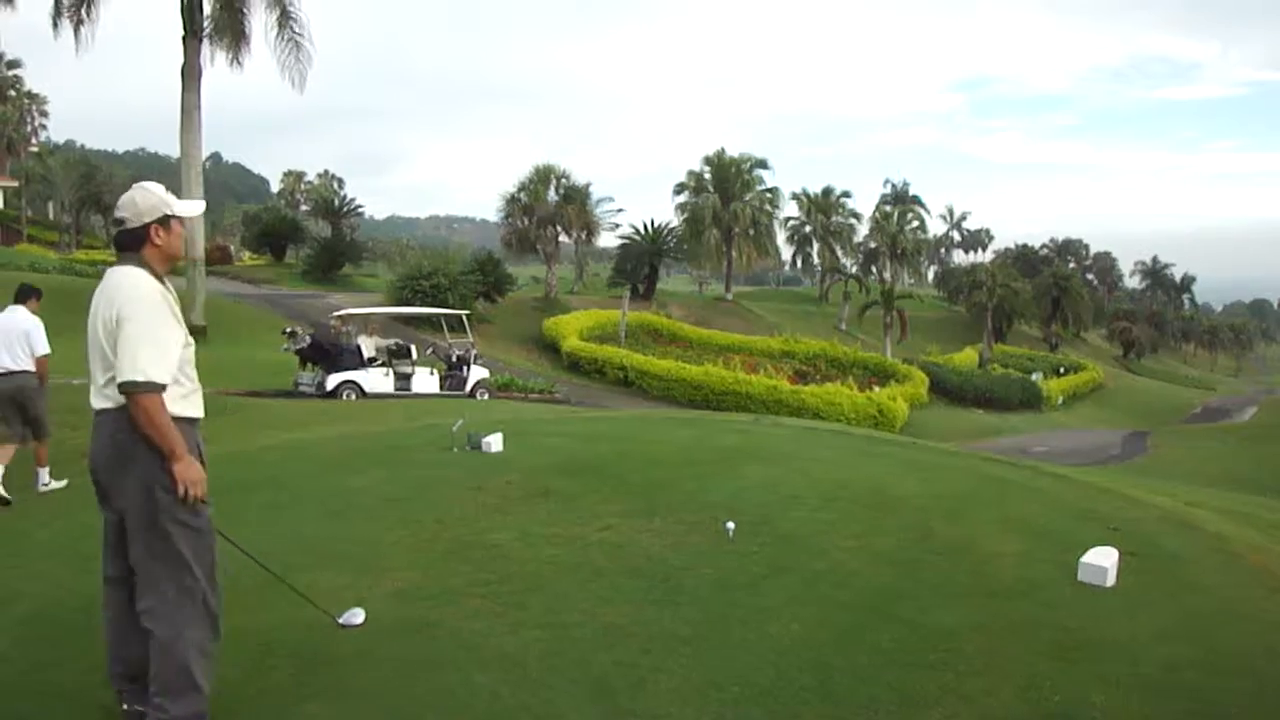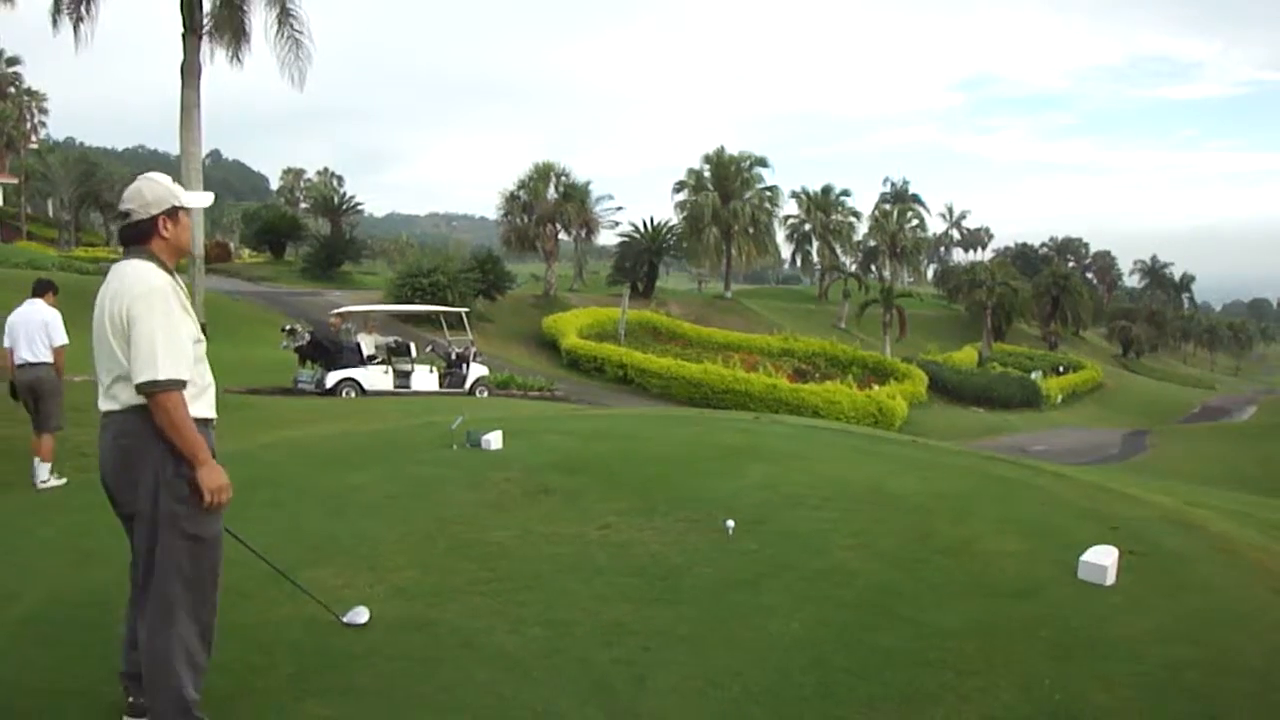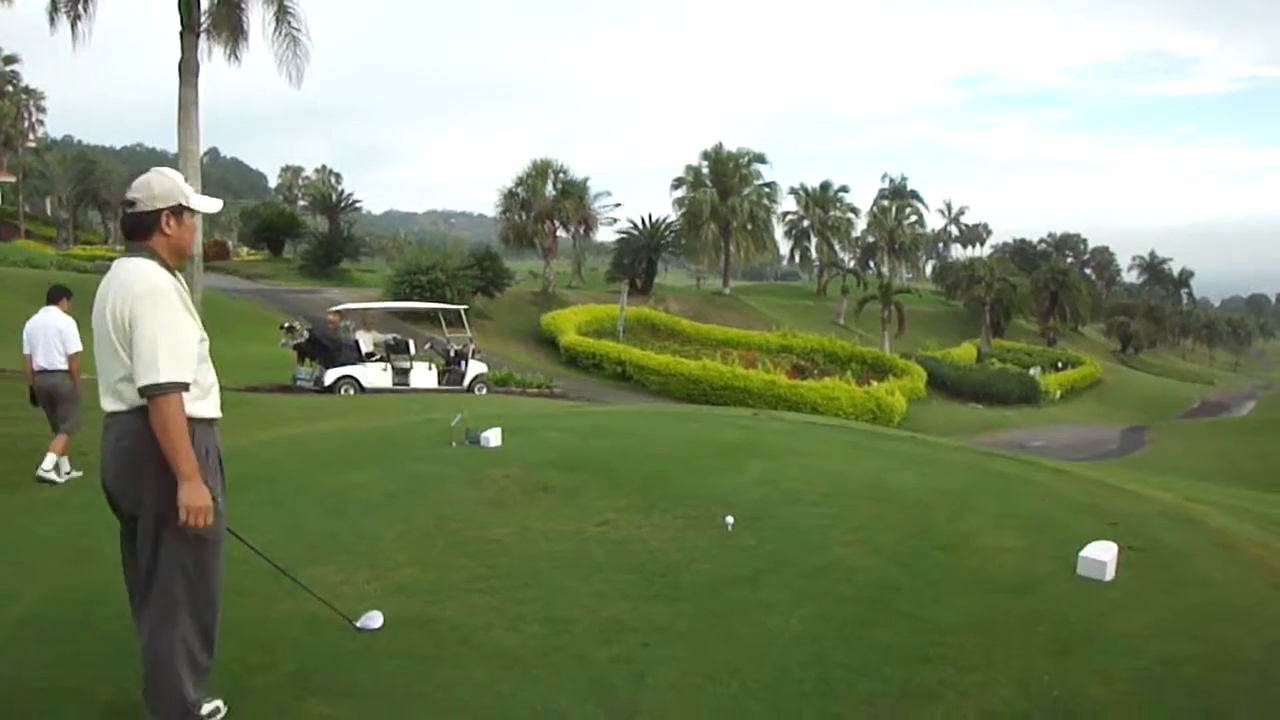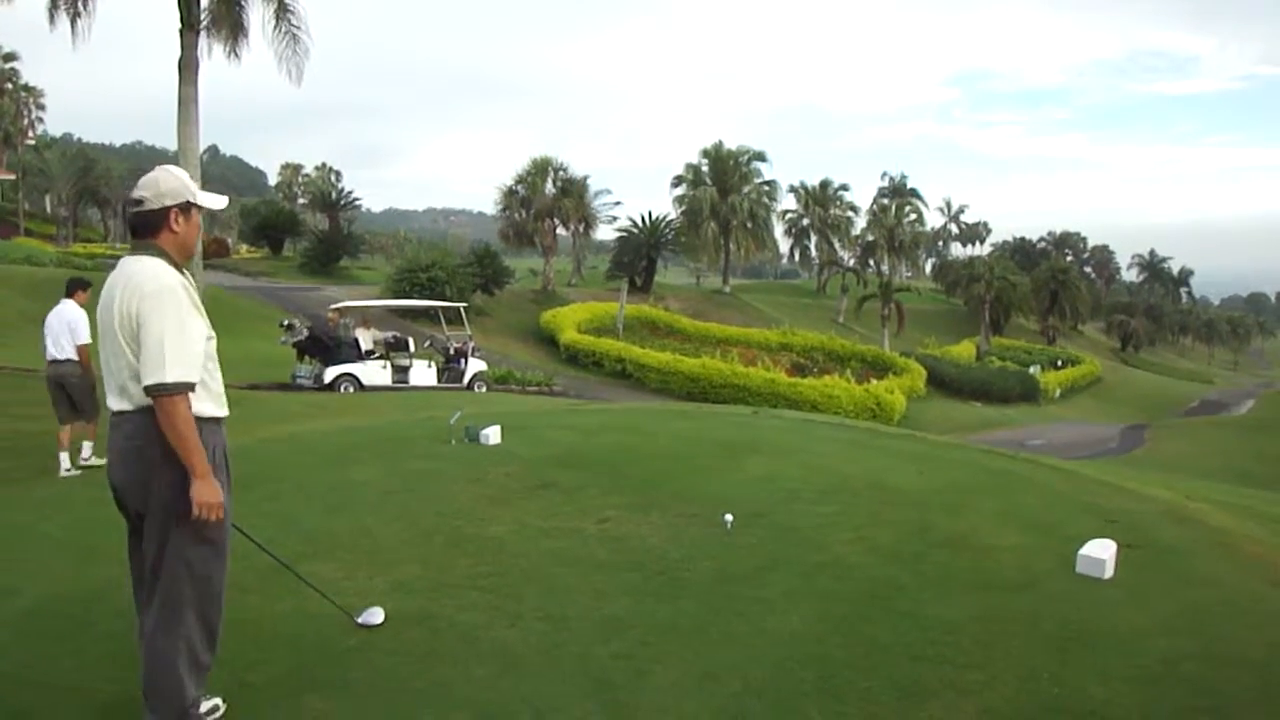
dt=0.3s
person 1, frame 1
left shoulder: (116, 285)
right shoulder: (141, 290)
right elbow: (142, 389)
right wrist: (182, 456)
left hip: (114, 441)
right hip: (150, 445)
left knee: (131, 576)
right knee: (181, 584)
person 1, frame 2
left shoulder: (120, 281)
right shoulder: (151, 286)
right elbow: (161, 389)
right wrist: (204, 461)
left hip: (125, 439)
right hip: (161, 446)
left knee: (154, 579)
right knee: (179, 588)
person 1, frame 3
left shoulder: (119, 279)
right shoulder: (154, 285)
right elbow: (162, 392)
right wrist: (190, 477)
left hip: (127, 444)
right hip: (165, 448)
left knee: (158, 587)
right knee: (182, 591)
person 1, frame 4
left shoulder: (124, 277)
right shoulder: (162, 284)
right elbow: (169, 391)
right wrist: (201, 474)
left hip: (133, 441)
right hip: (172, 448)
left knee: (162, 587)
right knee: (185, 589)
person 2, frame 1
right shoulder: (32, 321)
right elbow: (42, 359)
right wrist: (43, 385)
right hip: (27, 381)
right knee: (39, 435)
right ankle: (44, 481)
person 2, frame 2
left shoulder: (14, 315)
right shoulder: (50, 313)
left elbow: (8, 353)
right elbow: (58, 350)
left wrist: (12, 380)
right wrist: (60, 377)
left hip: (22, 373)
right hip: (45, 372)
left knee: (38, 425)
right knee: (49, 428)
left ankle: (40, 470)
right ankle: (43, 477)
person 2, frame 3
left shoulder: (31, 322)
right shoulder: (65, 321)
left elbow: (27, 359)
right elbow: (73, 357)
left wrist: (32, 386)
right wrist: (77, 384)
left hip: (40, 379)
right hip: (62, 378)
left knee: (58, 426)
right knee: (66, 428)
left ankle: (64, 469)
right ankle: (46, 466)
person 2, frame 4
left shoulder: (52, 313)
right shoulder: (78, 313)
left elbow: (48, 346)
right elbow: (82, 348)
left wrist: (53, 368)
right wrist: (90, 374)
left hip: (53, 369)
right hip: (73, 368)
left knee: (65, 419)
right knee: (90, 413)
left ankle: (65, 465)
right ankle: (86, 455)
